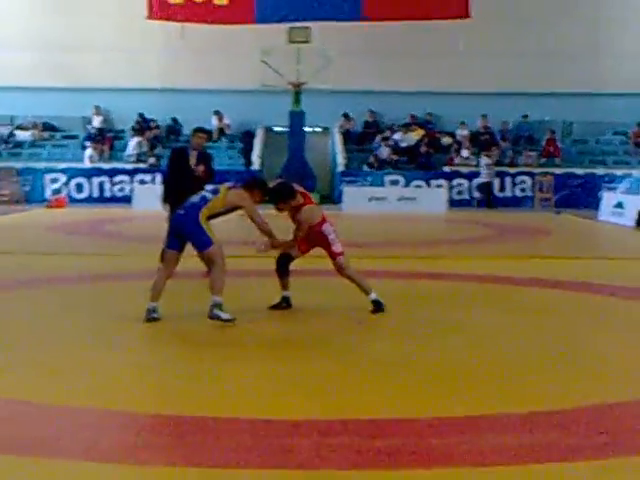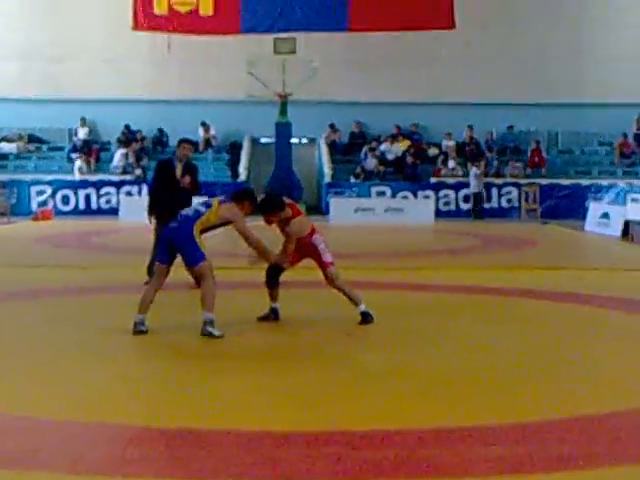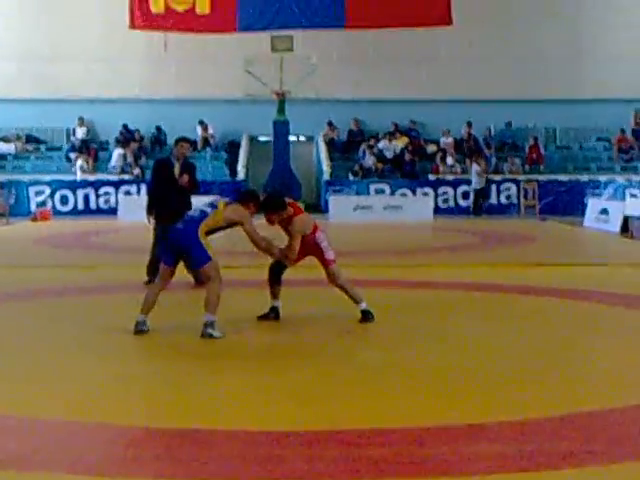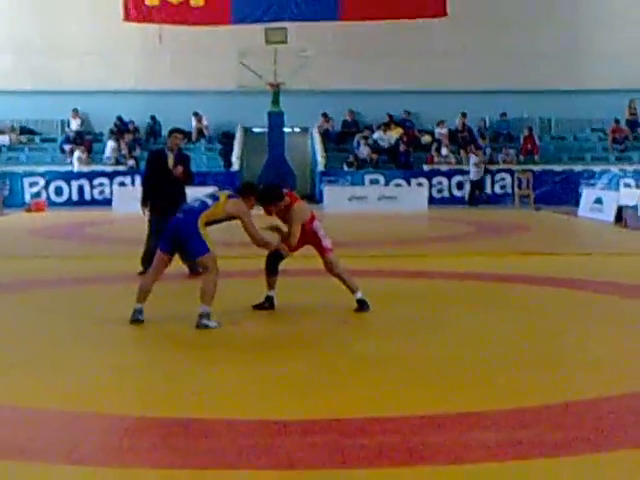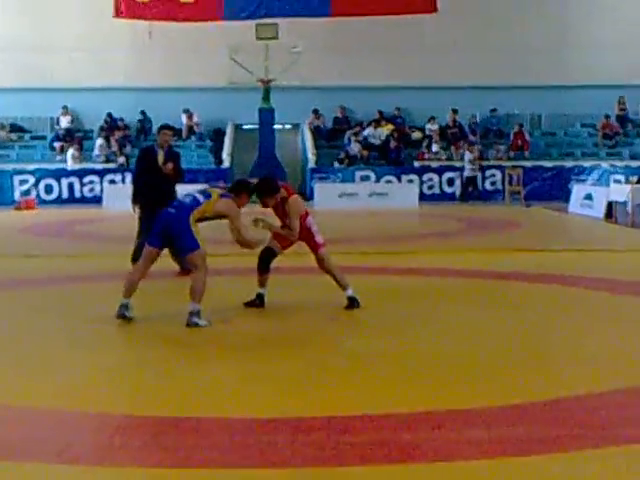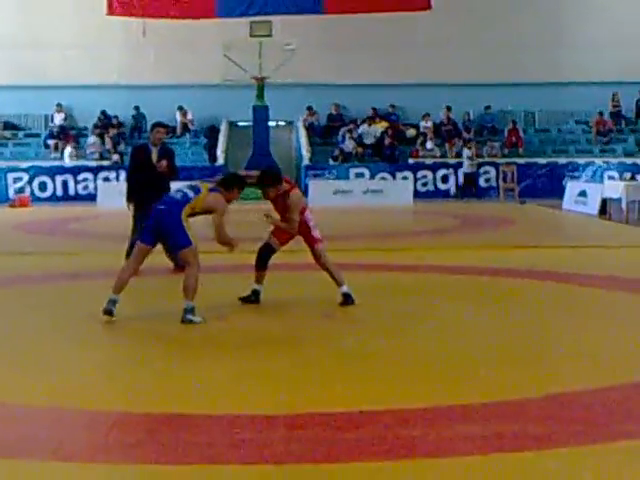
dt=0.1s
person 1, frame 1
left shoulder: (229, 189)
right shoulder: (242, 196)
right elbow: (261, 223)
right wrist: (274, 240)
left hip: (179, 216)
right hip: (194, 219)
left knee: (167, 268)
right knee: (218, 262)
left ankle: (151, 310)
right ankle: (216, 307)
person 1, frame 2
left shoulder: (219, 204)
right shoulder: (233, 210)
right elbow: (251, 240)
right wrist: (268, 255)
left hip: (170, 230)
right hip: (186, 233)
left knee: (156, 281)
right knee: (207, 278)
left ankle: (139, 323)
right ankle: (208, 324)
person 1, frame 3
left shoulder: (223, 204)
right shoulder: (240, 212)
right elbow: (259, 242)
right wrist: (274, 251)
left hip: (176, 231)
right hip: (192, 235)
left knee: (160, 282)
right knee: (214, 280)
left ankle: (141, 322)
right ankle: (208, 326)
person 1, frame 4
left shoulder: (223, 196)
right shoulder: (240, 207)
right elbow: (256, 239)
right wrist: (273, 245)
left hip: (176, 221)
right hip: (191, 225)
left knee: (155, 270)
right knee: (211, 270)
left ankle: (137, 312)
right ankle: (204, 317)
person 1, frame 5
left shoulder: (214, 191)
right shoulder: (232, 207)
right elbow: (240, 239)
right wrist: (255, 243)
left hip: (166, 215)
right hip: (182, 221)
left knee: (142, 265)
right knee: (200, 268)
left ankle: (124, 306)
right ankle: (194, 315)
person 1, frame 6
left shoulder: (204, 186)
right shoulder: (220, 201)
right elbow: (220, 237)
right wrist: (232, 243)
left hip: (157, 212)
right hip: (173, 218)
left knee: (133, 262)
right knee: (192, 265)
left ankle: (112, 302)
right ankle: (188, 312)
person 2, frame 1
left shoulder: (206, 157)
right shoulder: (177, 152)
left elbow: (211, 178)
right elbow: (169, 175)
left wrist: (204, 173)
right wrist: (166, 197)
right hip: (177, 200)
left ankle: (209, 264)
person 2, frame 2
left shoulder: (192, 168)
right shoulder: (163, 165)
left elbow: (196, 190)
right elbow: (155, 187)
left wrist: (190, 185)
right wrist: (152, 210)
right hip: (164, 212)
right ankle: (153, 276)
person 2, frame 3
left shoulder: (190, 167)
right shoulder: (160, 163)
left elbow: (195, 188)
right elbow: (153, 186)
left wrist: (188, 183)
right wrist: (150, 209)
left hip: (183, 212)
right hip: (163, 212)
right knee: (159, 245)
left ankle: (197, 276)
right ankle: (152, 276)
person 2, frame 4
left shoulder: (185, 158)
right shoulder: (155, 155)
left elbow: (190, 179)
right elbow: (147, 178)
left wrist: (182, 174)
right wrist: (145, 201)
left hip: (177, 203)
right hip: (158, 203)
right knee: (154, 236)
left ankle: (193, 267)
right ankle: (146, 267)
person 2, frame 5
left shoulder: (174, 154)
right shoulder: (144, 152)
left elbow: (180, 177)
right elbow: (137, 176)
left wrist: (172, 171)
right wrist: (135, 198)
left hip: (168, 200)
right hip: (148, 200)
right knee: (143, 233)
left ankle: (183, 264)
person 2, frame 6
left shoulder: (168, 152)
right shoulder: (138, 150)
left elbow: (174, 174)
right elbow: (131, 173)
left wrist: (166, 169)
right wrist: (130, 196)
left hip: (162, 197)
right hip: (142, 198)
right knee: (138, 231)
left ankle: (177, 262)
person 3, frame 1
left shoulder: (303, 215)
right shoulder: (294, 191)
left elbow: (295, 243)
right elbow: (280, 184)
left hip: (324, 234)
right hip: (308, 234)
left knee: (344, 270)
right knee: (282, 260)
left ankle: (375, 300)
right ankle: (285, 299)
person 3, frame 2
left shoulder: (292, 227)
right shoulder: (282, 203)
left elbow: (285, 256)
right elbow: (267, 202)
left hip: (314, 245)
right hip: (298, 245)
left knee: (334, 281)
right knee: (272, 271)
left ankle: (364, 312)
right ankle: (274, 311)
person 3, frame 3
left shoulder: (296, 222)
right shoulder: (283, 204)
left elbow: (292, 255)
left hip: (317, 243)
right hip: (300, 242)
left knee: (336, 279)
right knee: (275, 269)
left ankle: (365, 310)
right ankle: (274, 310)
person 3, frame 4
left shoulder: (295, 210)
right shoulder: (280, 195)
left elbow: (292, 242)
left wrist: (278, 230)
left hip: (313, 232)
right hip: (297, 232)
left knee: (333, 268)
right knee: (272, 259)
left ankle: (360, 300)
right ankle: (269, 300)
person 3, frame 5
left shoulder: (292, 203)
right shoulder: (274, 188)
left elbow: (294, 236)
left wrist: (270, 227)
left hip: (306, 228)
right hip: (288, 227)
left knee: (324, 263)
right knee: (265, 256)
left ankle: (351, 297)
right ankle: (260, 298)
person 3, frame 6
left shoulder: (293, 197)
right shoulder: (271, 180)
left elbow: (293, 229)
left wrist: (273, 221)
left hip: (303, 223)
right hip: (286, 221)
left knee: (321, 259)
right knee: (263, 252)
left ankle: (346, 293)
right ankle: (255, 293)
